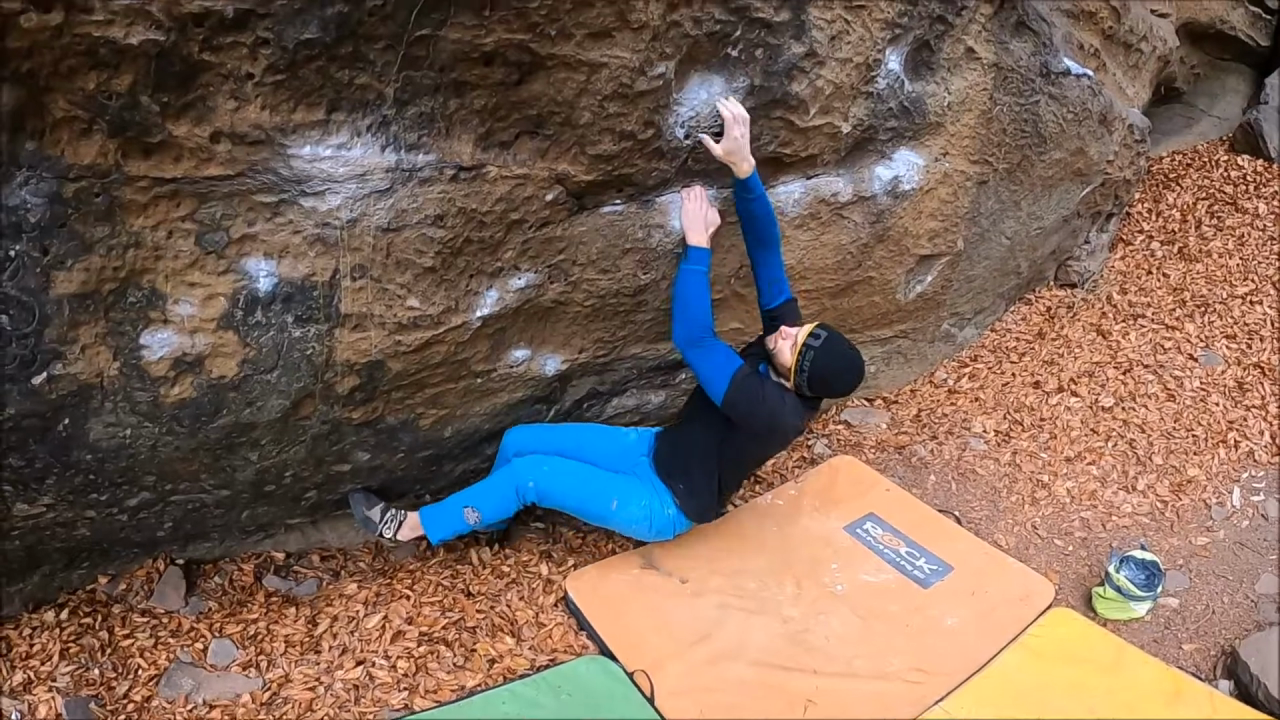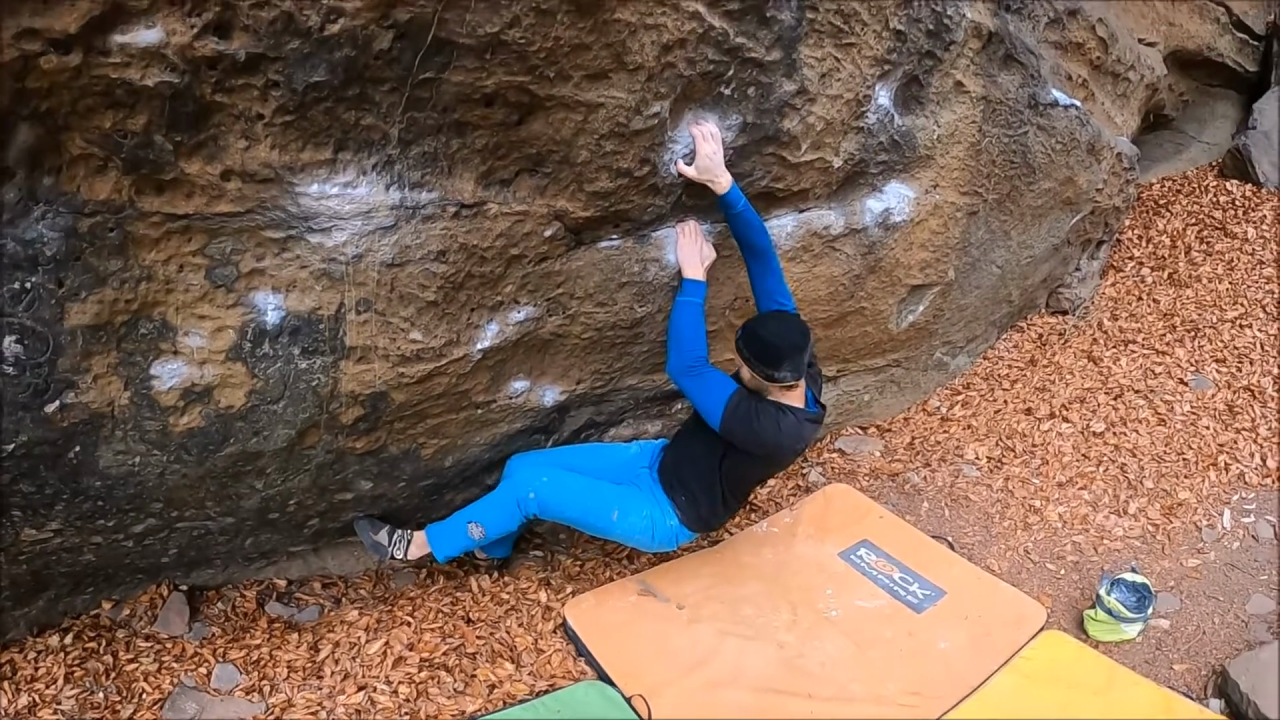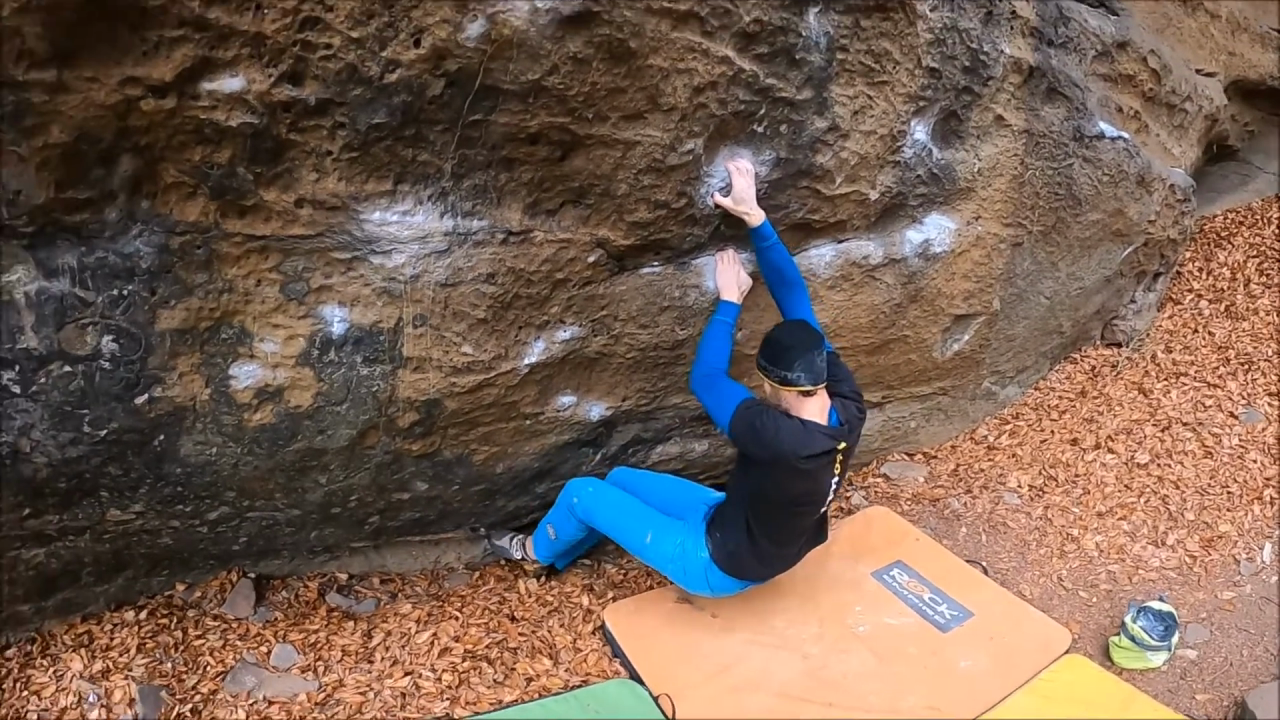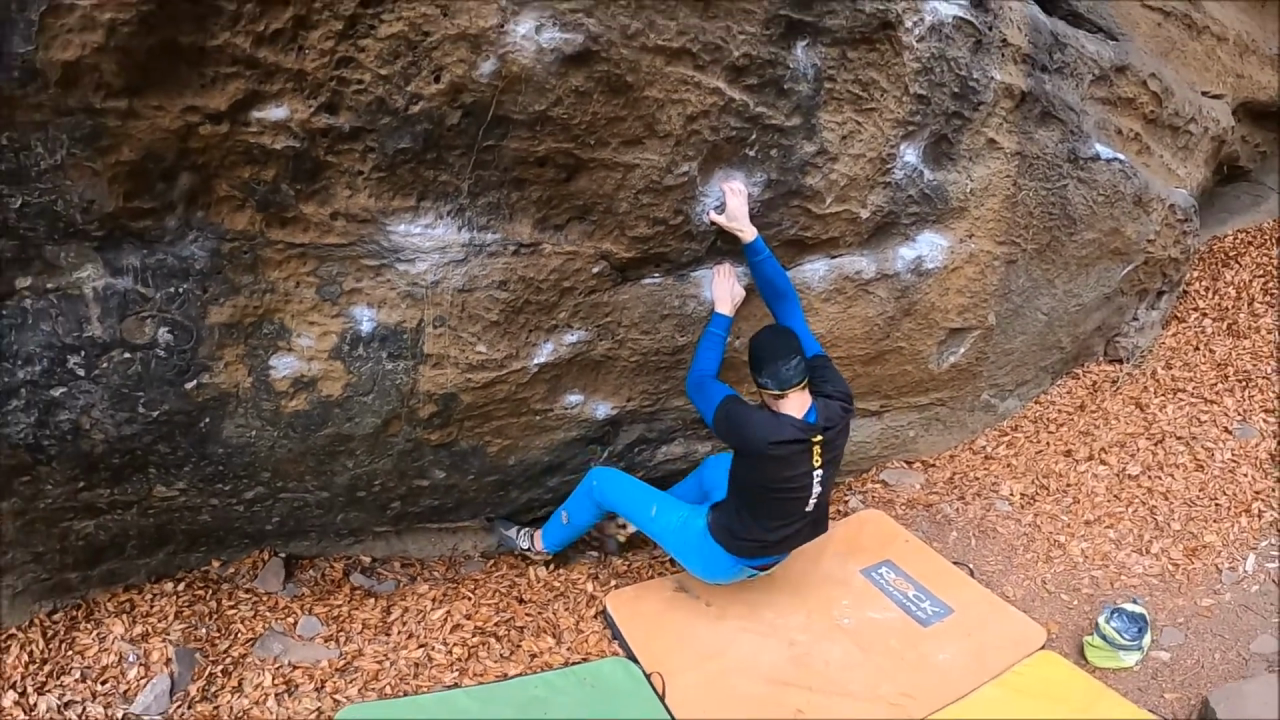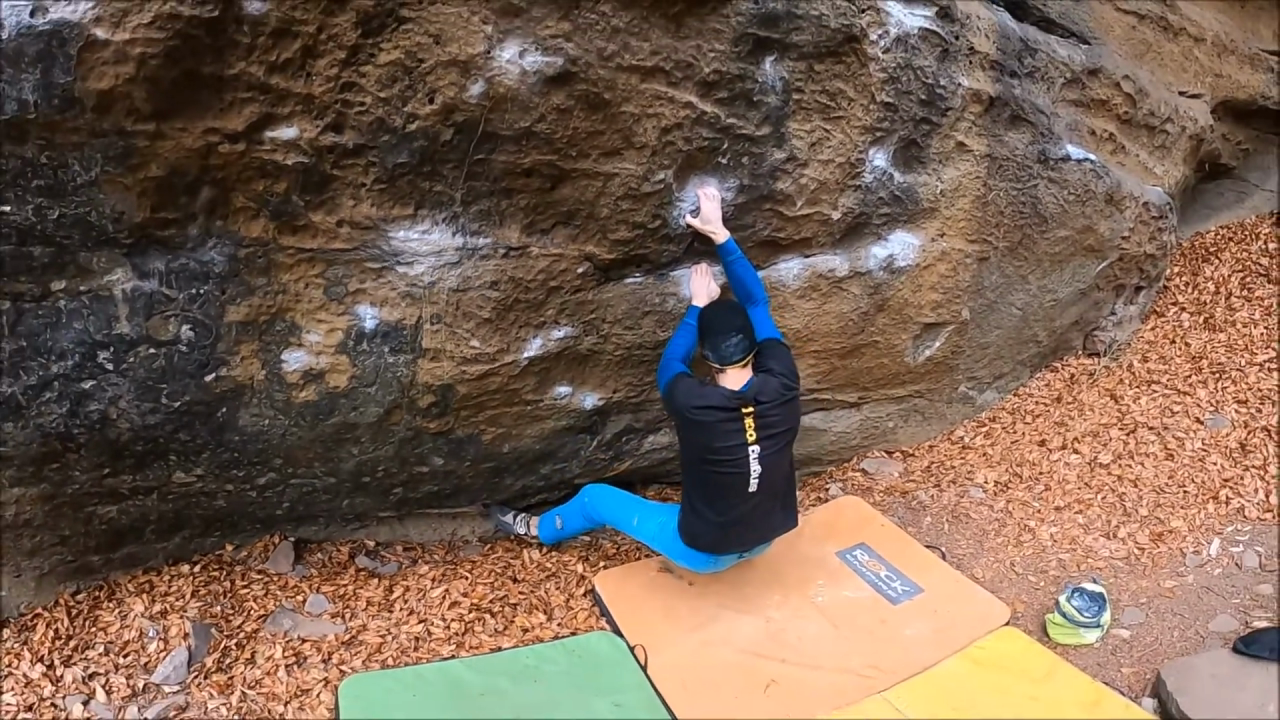
dt=1s
person 1, frame 1
left shoulder: (775, 410)
right shoulder: (785, 332)
left elbow: (693, 340)
right elbow: (765, 249)
left wrist: (698, 243)
right wrist: (743, 165)
left hip: (663, 504)
right hip: (655, 451)
left knee: (526, 474)
right knee: (517, 441)
left ankle: (415, 527)
right ankle: (488, 524)
person 1, frame 2
left shoulder: (773, 431)
right shoulder: (797, 361)
left elbow: (686, 367)
right elbow: (763, 260)
left wrist: (693, 275)
right wrist: (722, 182)
left hip: (668, 514)
right hip: (662, 461)
left knee: (530, 486)
right knee: (520, 466)
left ankle: (420, 545)
right ankle: (492, 549)
person 1, frame 3
left shoulder: (783, 440)
right shoulder: (847, 404)
left elbow: (706, 379)
right elbow: (796, 301)
left wrist: (729, 299)
right wrist: (754, 217)
left hip: (720, 567)
right hip: (753, 536)
left knee: (582, 493)
right knee: (620, 479)
left ankle: (536, 552)
right ankle: (558, 558)
person 1, frame 4
left shoulder: (762, 434)
right shoulder: (837, 403)
left elbow: (699, 383)
right elbow: (789, 309)
left wrist: (723, 310)
right wrist: (748, 233)
left hip: (723, 557)
right hip: (775, 551)
left knee: (602, 481)
right knee: (720, 466)
left ankle: (543, 543)
right ankle: (641, 523)
person 1, frame 5
left shoulder: (691, 402)
right shoulder: (781, 384)
left elbow: (669, 364)
right elbow: (757, 304)
left wrist: (699, 304)
right wrist: (720, 234)
left hip: (706, 553)
right hip: (764, 539)
left knee: (594, 498)
left ankle: (538, 530)
